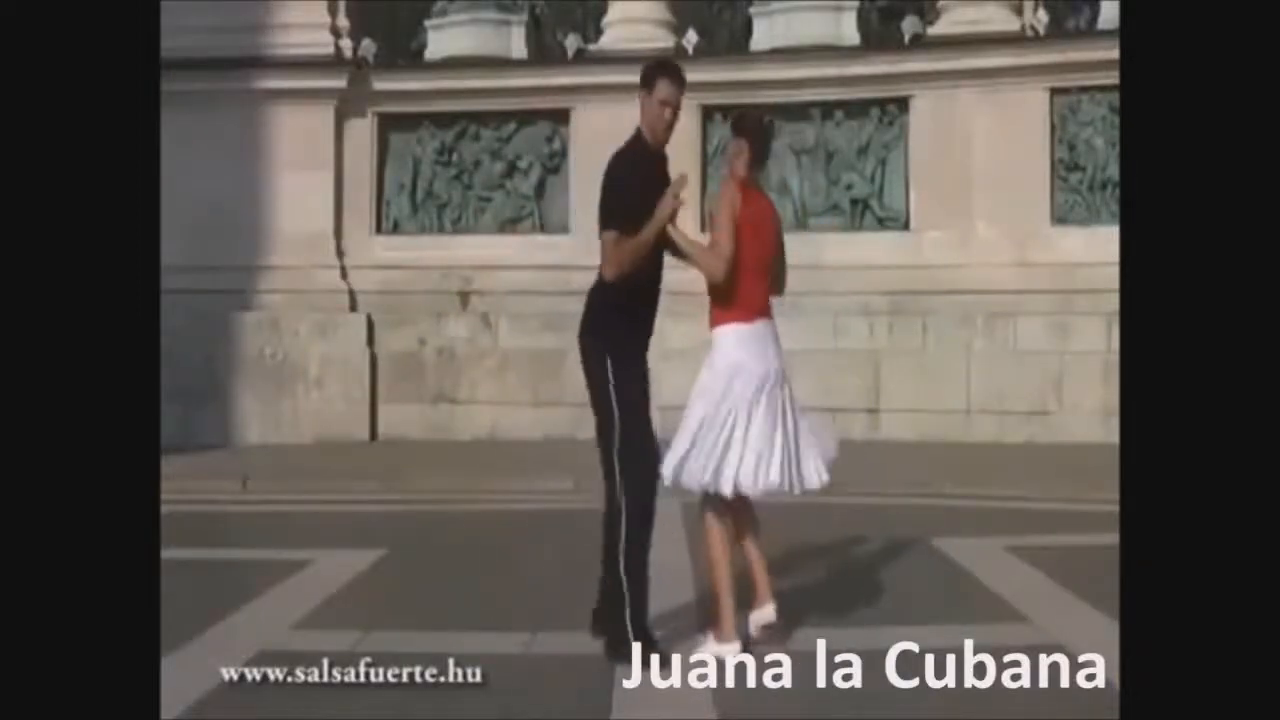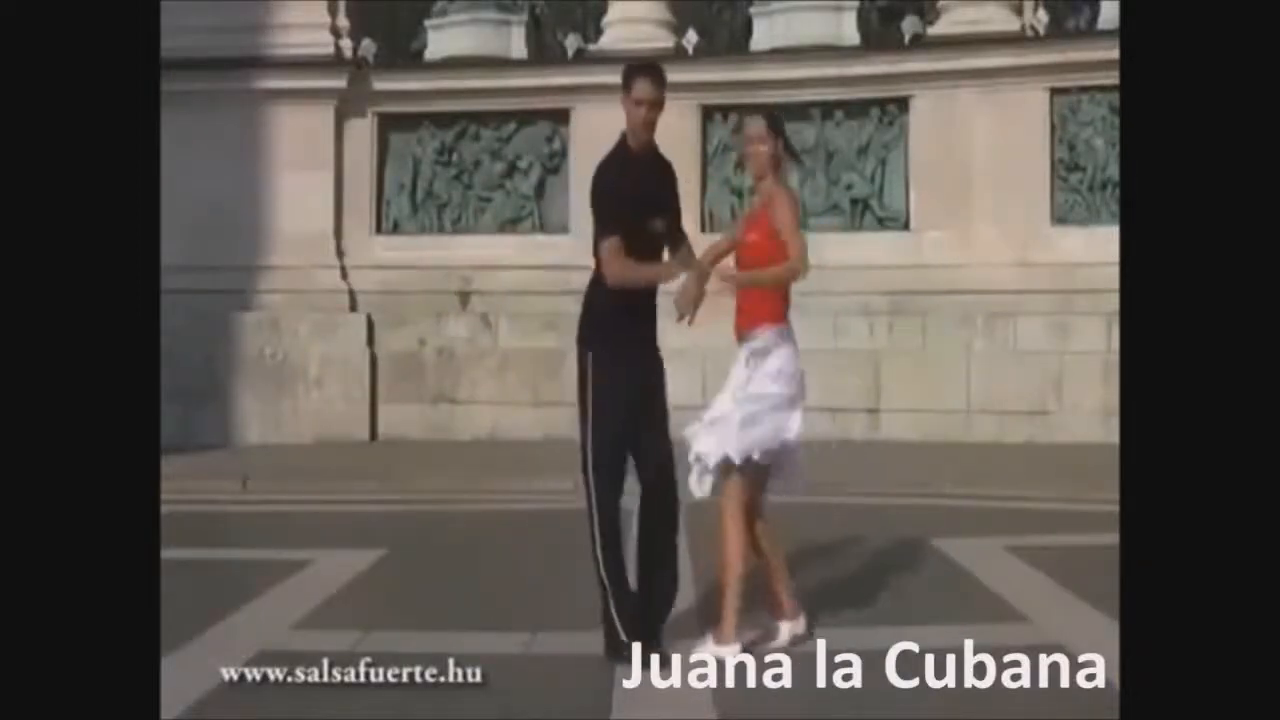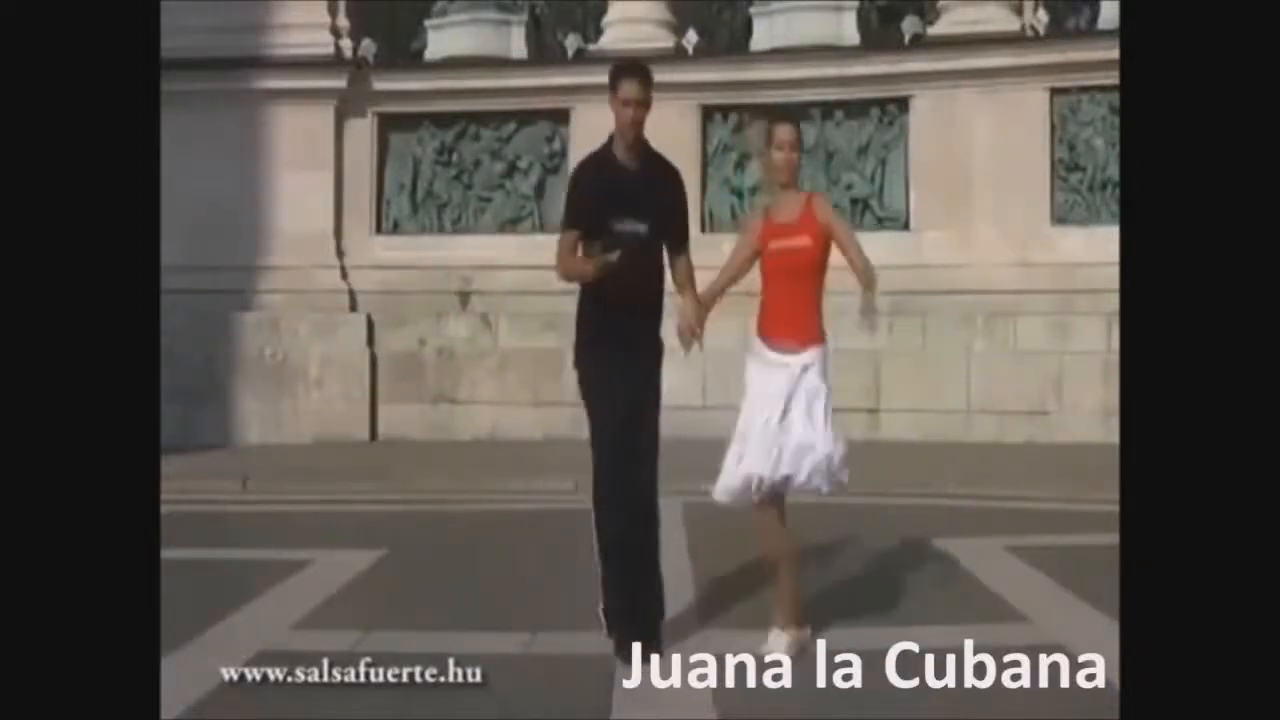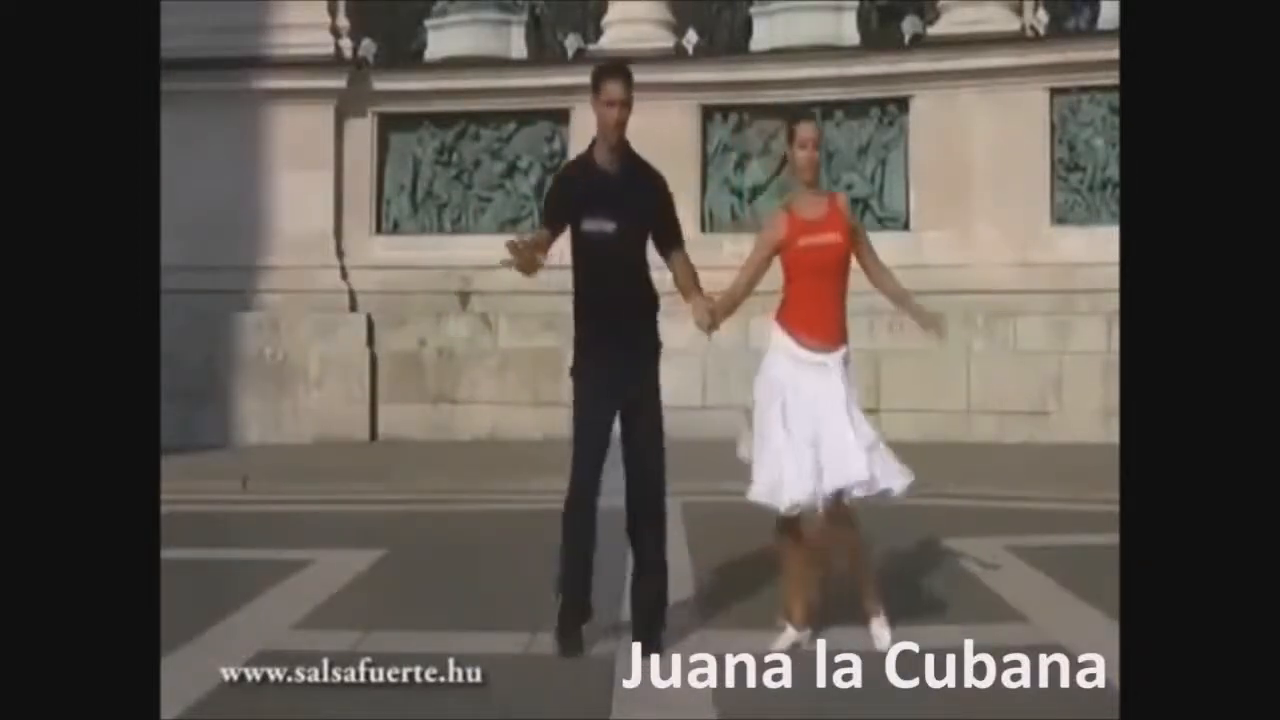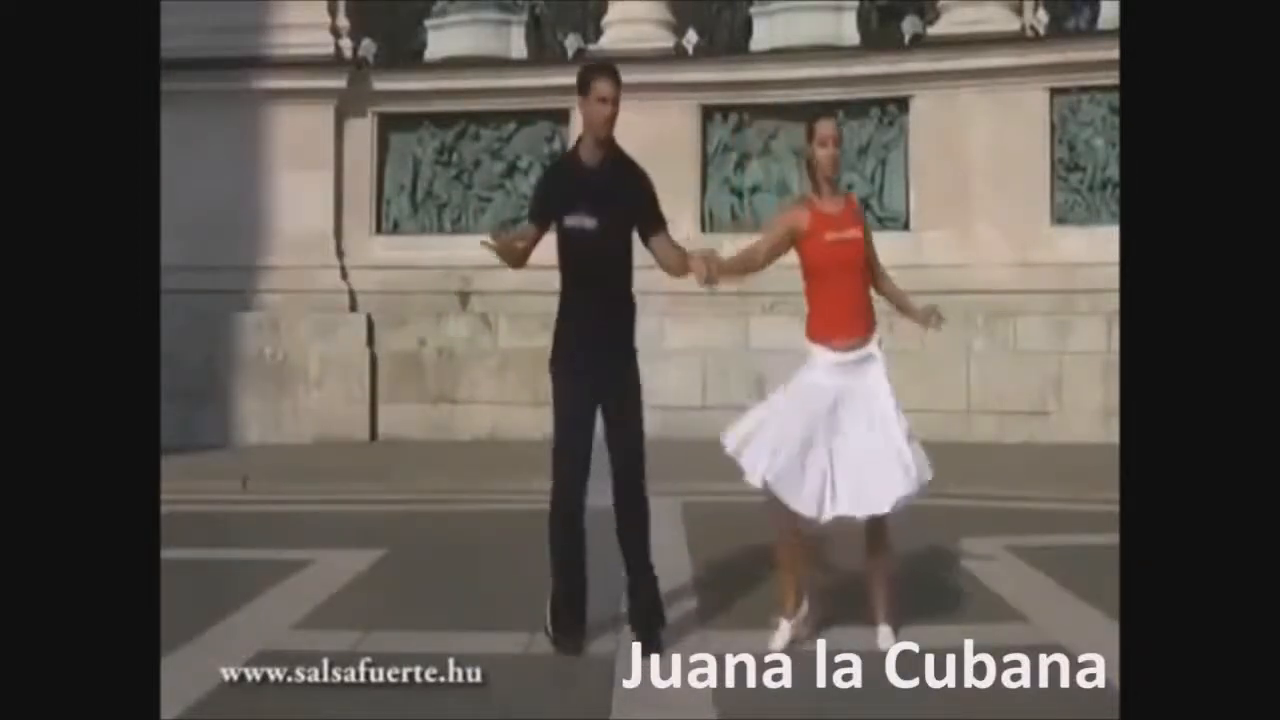
dt=0.2s
person 1, frame 1
left shoulder: (659, 168)
right shoulder: (625, 168)
right elbow: (613, 262)
left wrist: (677, 231)
right wrist: (658, 223)
left hip: (632, 339)
right hip: (609, 341)
left knee: (635, 474)
right knee: (628, 476)
left ankle: (612, 611)
right ankle: (627, 630)
person 1, frame 2
left shoulder: (663, 171)
right shoulder: (611, 173)
left elbow: (675, 246)
right elbow: (611, 268)
left wrist: (692, 273)
right wrist: (657, 271)
left hip: (643, 342)
right hip: (604, 343)
left knee: (660, 477)
right knee: (605, 479)
left ankle: (652, 610)
right ankle: (620, 626)
person 1, frame 3
left shoulder: (666, 177)
right shoulder: (590, 175)
left elbow: (678, 254)
right elbow: (565, 256)
left wrist: (690, 302)
right wrist: (580, 264)
left hip: (644, 343)
right hip: (598, 344)
left knee: (643, 476)
right knee: (610, 471)
left ankle: (644, 613)
right ankle: (619, 614)
person 1, frame 4
left shoulder: (649, 182)
right shoulder: (571, 179)
left elbow: (676, 257)
right elbow: (539, 244)
left wrist: (698, 298)
right wrist: (526, 258)
left hip: (640, 346)
right hip: (593, 348)
left knee: (646, 477)
right knee: (585, 476)
left ankle: (648, 615)
right ankle: (571, 611)
person 1, frame 5
left shoulder: (632, 178)
right shoulder: (557, 177)
left elbow: (662, 252)
right elbow: (526, 245)
left wrist: (691, 262)
right wrist: (509, 248)
left hip: (619, 343)
right hip: (571, 345)
left knee: (630, 472)
right knee: (569, 475)
left ankle: (644, 609)
right ankle: (566, 613)
person 2, frame 1
left shoulder: (730, 194)
right shoulder: (760, 204)
left elbow: (717, 265)
left wrist: (672, 232)
left hip: (738, 352)
right hip: (760, 355)
left knee: (715, 501)
right knee: (734, 493)
left ankle: (727, 632)
right ankle: (764, 596)
person 2, frame 2
left shoulder: (782, 199)
right shoulder: (750, 211)
left elbow: (798, 264)
right elbow: (713, 256)
left wrist: (747, 277)
left hip: (772, 355)
right hip: (752, 358)
left knee: (732, 493)
right knee: (743, 499)
left ankle: (726, 635)
right ankle: (789, 611)
person 2, frame 3
left shoulder: (819, 208)
right shoulder: (756, 224)
left elbow: (861, 263)
right elbow: (723, 281)
left wrist: (869, 299)
left hip: (806, 367)
right hip: (765, 364)
left knee: (772, 491)
right knee: (758, 492)
left ankle: (788, 617)
right ankle: (789, 619)
person 2, frame 4
left shoulder: (843, 208)
right shoulder: (779, 222)
left elbow: (875, 269)
right elbow: (742, 282)
left wrist: (916, 312)
right wrist: (716, 312)
left hip: (831, 368)
right hip: (788, 362)
left knee: (836, 502)
right knee: (785, 502)
left ankle: (874, 608)
right ankle: (797, 618)
person 2, frame 5
left shoulder: (858, 211)
right shoulder: (800, 215)
right elbow: (757, 255)
left wrist: (916, 311)
right wrist: (720, 268)
left hip: (869, 365)
right hip: (824, 367)
left knee: (877, 501)
right knee: (783, 491)
left ankle: (882, 617)
right ankle: (791, 607)
